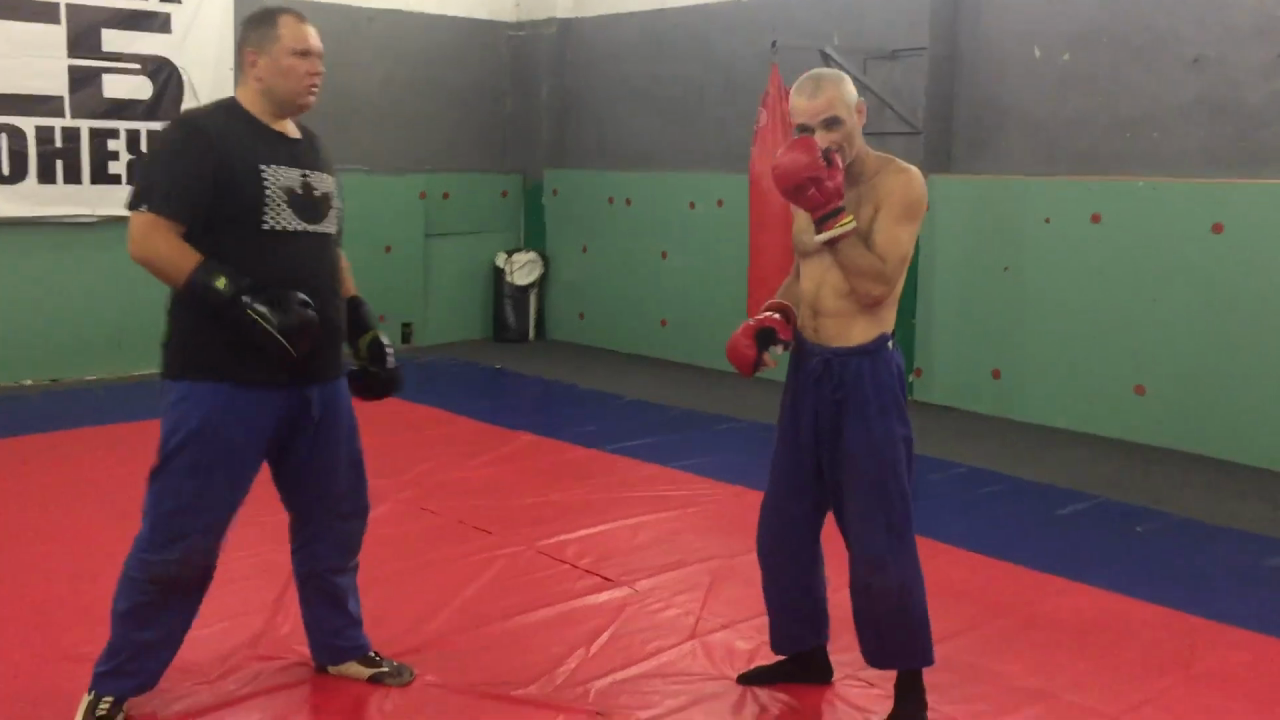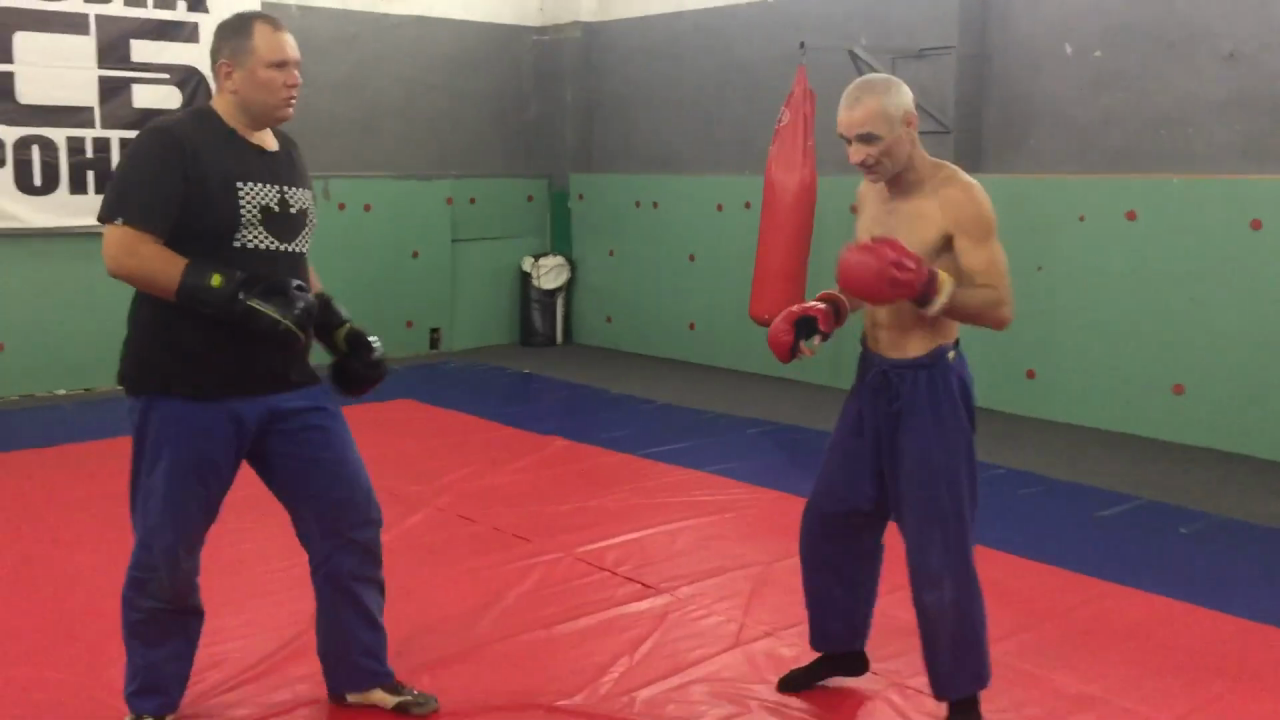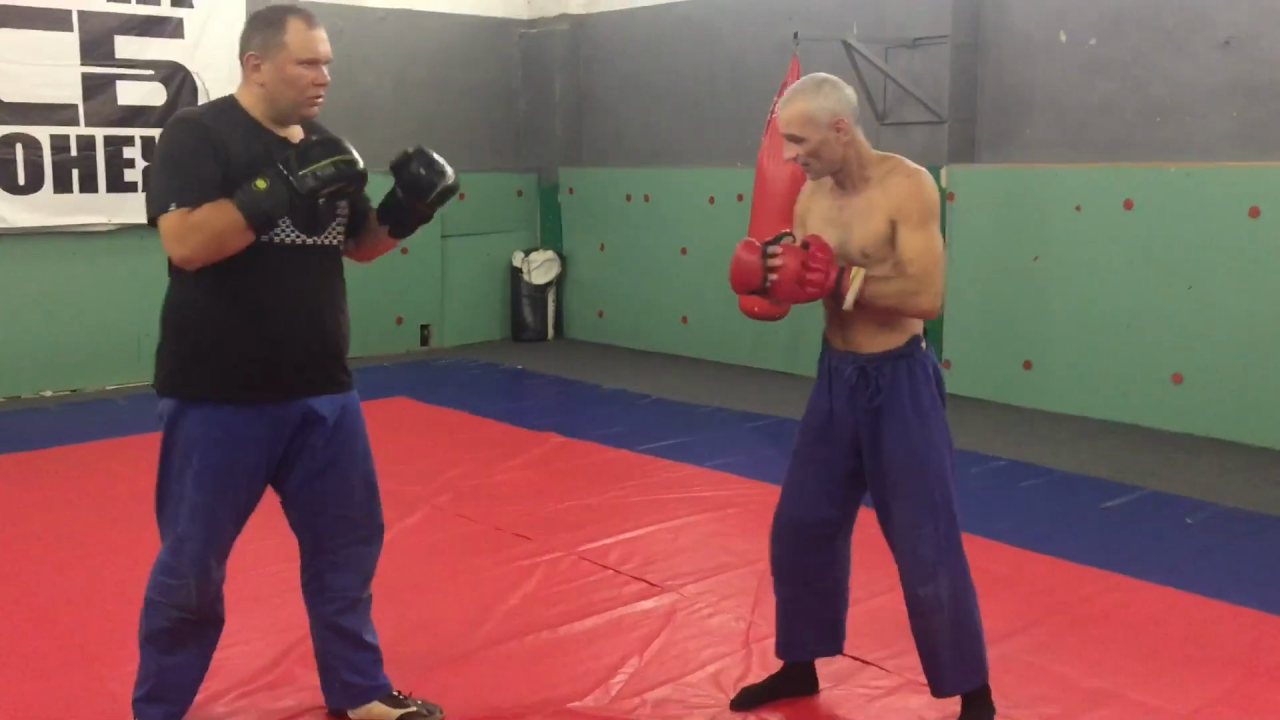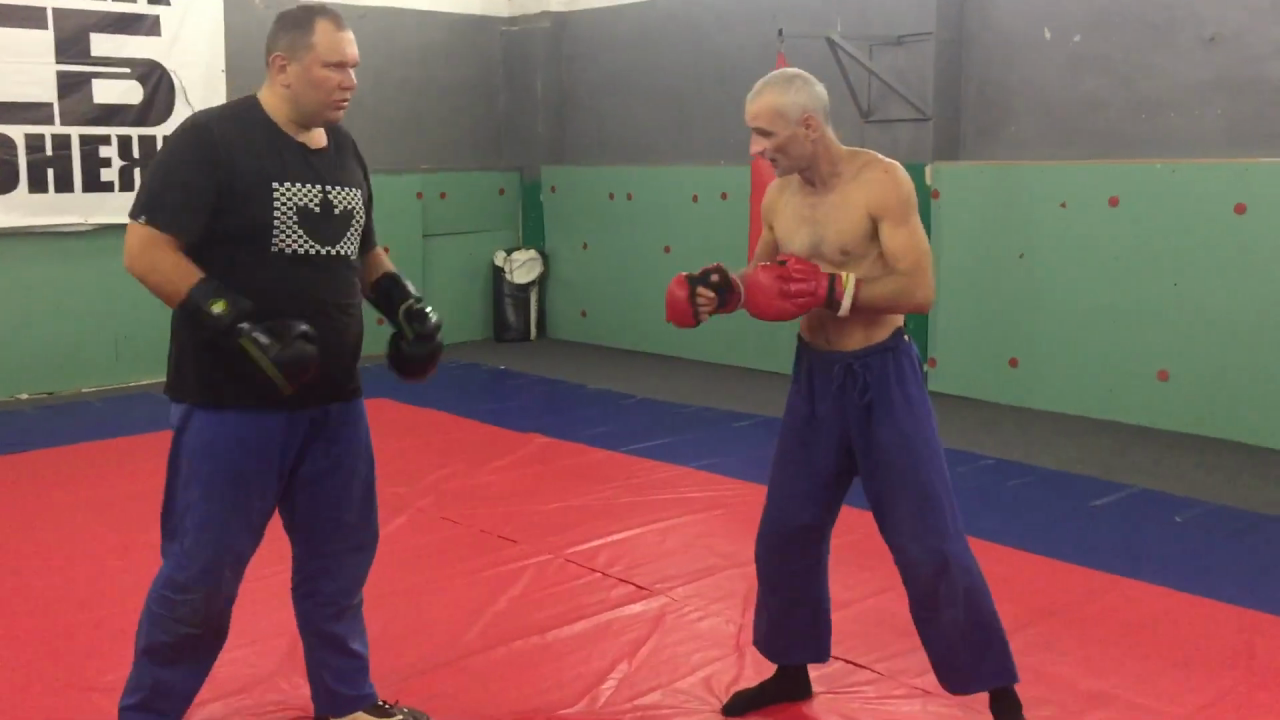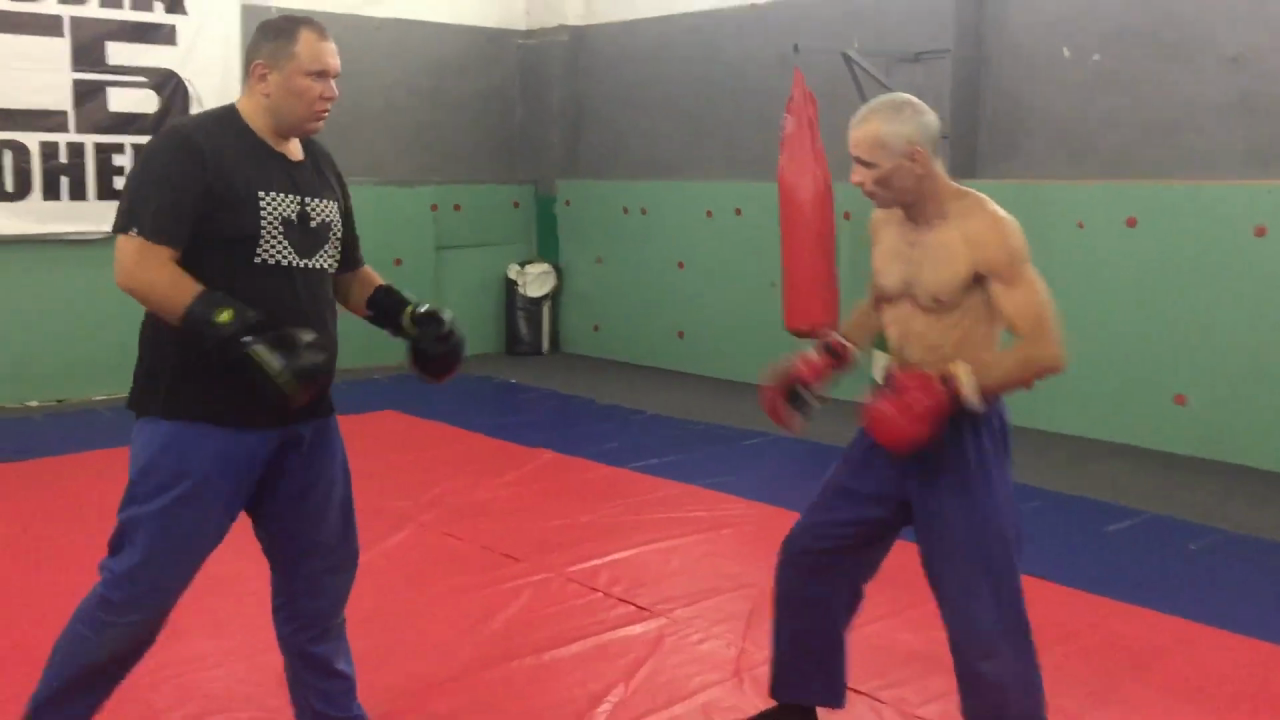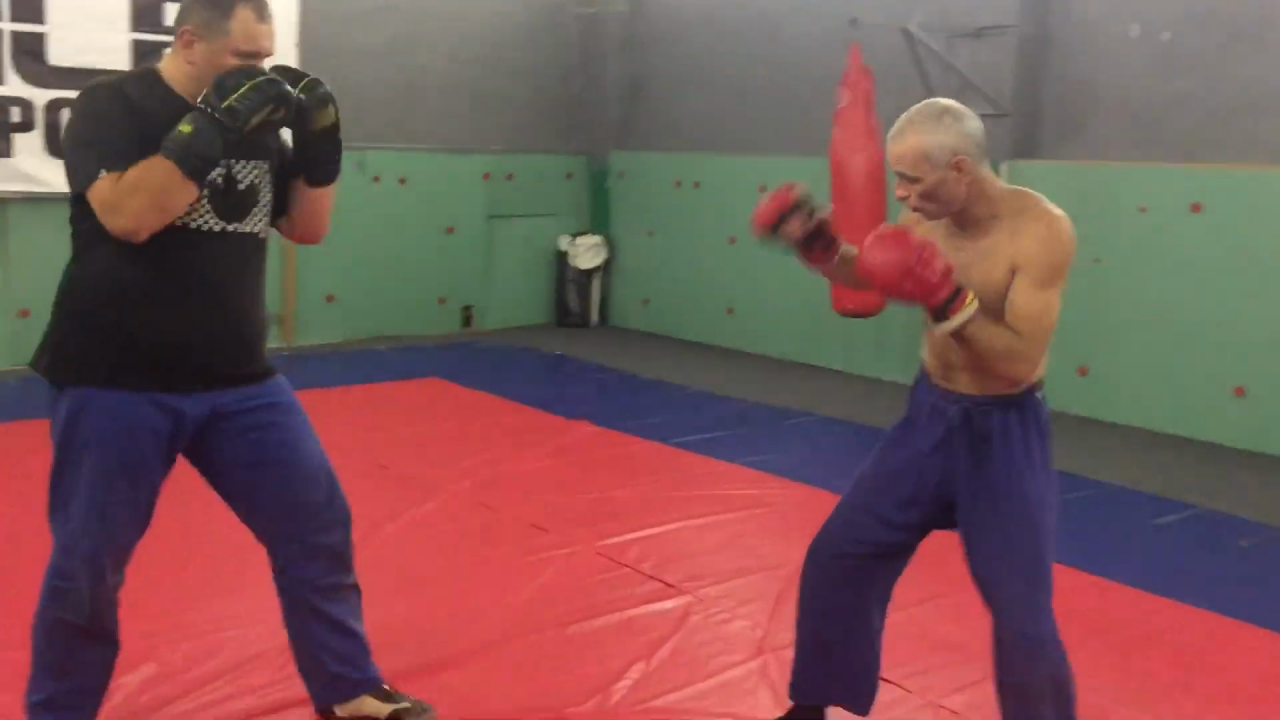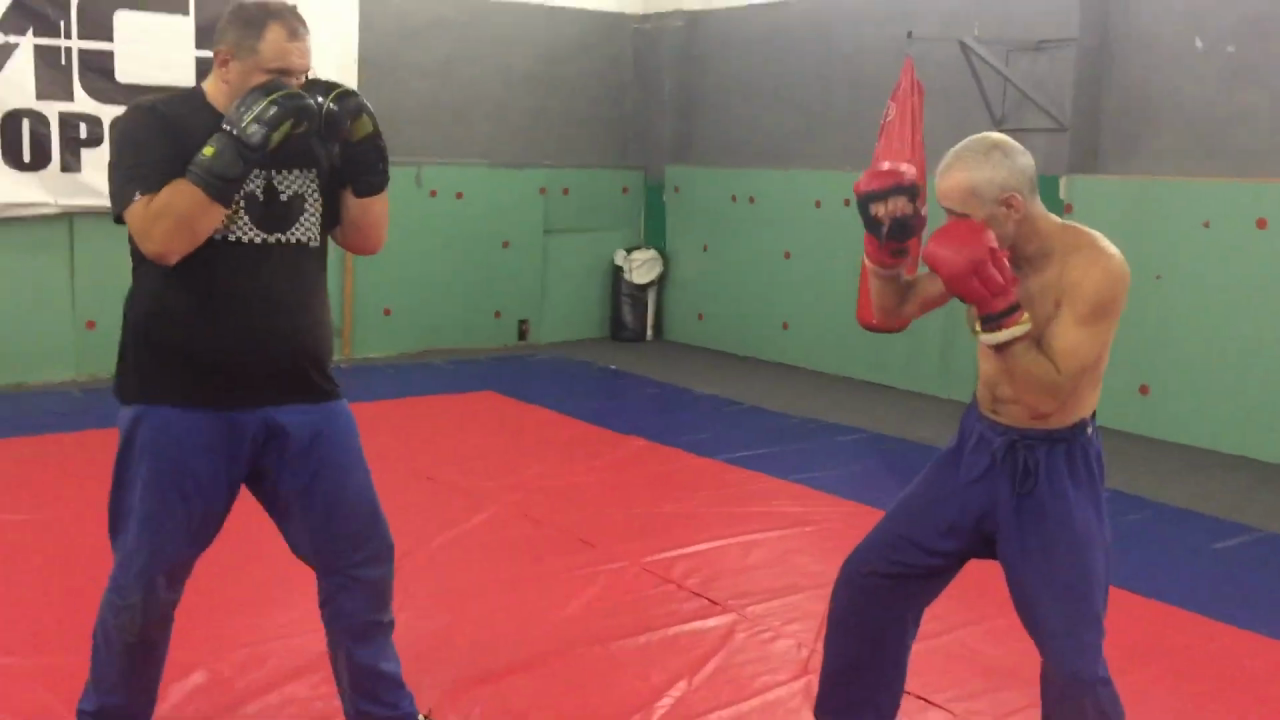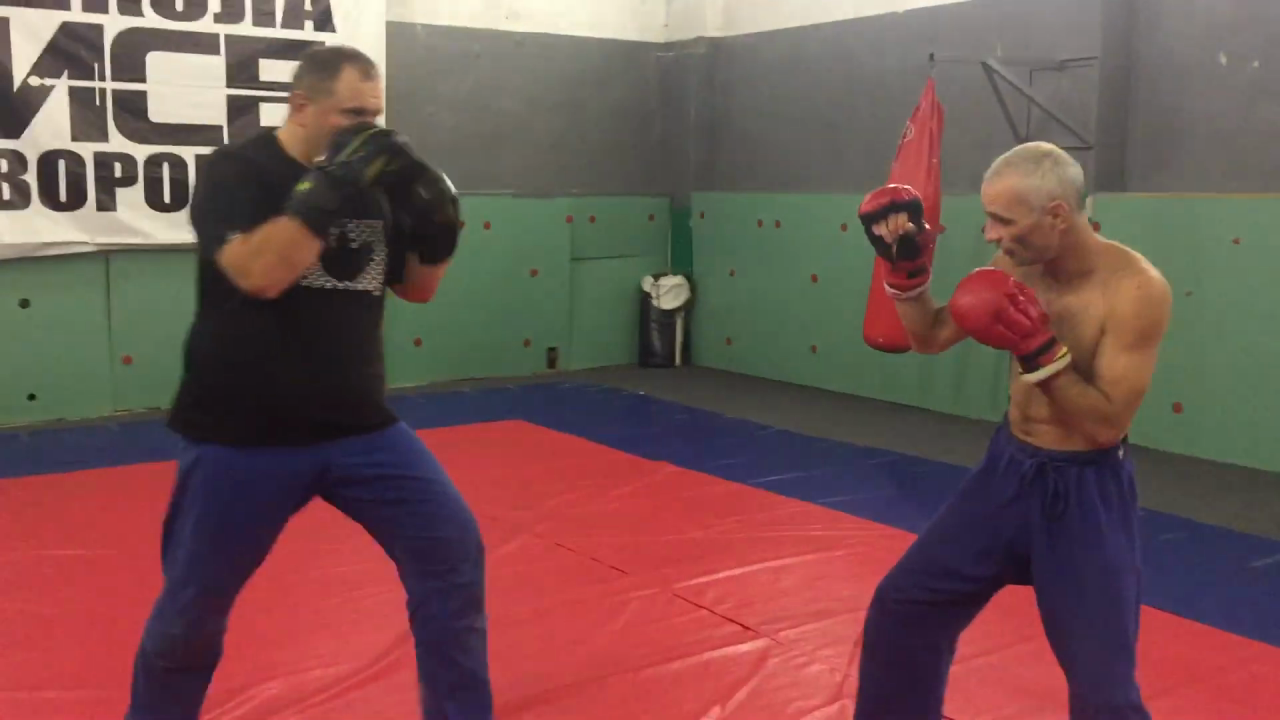
dt=0.4s
person 1, frame 1
left shoulder: (311, 146)
right shoulder: (201, 134)
right elbow: (148, 239)
left wrist: (362, 329)
right wrist: (240, 300)
left hip: (314, 376)
right hip: (222, 376)
left knee: (335, 516)
right knee: (181, 532)
left ankle: (340, 648)
person 1, frame 2
left shoulder: (287, 154)
right shoulder: (171, 143)
right elbow: (123, 253)
left wrist: (335, 325)
right wrist: (236, 297)
left hip: (288, 385)
right hip: (187, 391)
left knee: (350, 521)
right knee: (165, 553)
person 1, frame 3
left shoulder: (320, 144)
right shoulder: (198, 134)
left elbow: (360, 242)
right elbow: (185, 242)
left wrist: (411, 204)
right wrist: (284, 188)
left hip: (322, 391)
right hip: (220, 395)
left knee: (347, 539)
right knee: (193, 558)
person 1, frame 4
left shoulder: (343, 149)
right shoulder: (212, 139)
right elbow: (145, 251)
left wrist: (402, 303)
right wrist: (238, 326)
left hip: (330, 397)
right hip: (230, 401)
left knee: (340, 552)
right knee: (204, 567)
person 1, frame 5
left shoulder: (319, 163)
right shoulder: (191, 148)
left elbow: (341, 272)
right elbow: (138, 265)
left wrist: (408, 317)
right wrist: (246, 337)
left hip: (301, 415)
right hip: (198, 416)
left knee: (321, 573)
right knee: (142, 584)
person 1, frame 6
left shoulder: (251, 117)
right shoulder: (113, 105)
left elbow: (306, 228)
right elbow: (129, 214)
left wrist: (319, 143)
right wrist: (211, 127)
left hip: (236, 379)
right hip: (118, 381)
left knee: (316, 523)
right knee: (87, 562)
person 1, frame 7
left shoulder: (305, 132)
right shoulder: (152, 126)
left elbow: (367, 238)
right elbow: (160, 238)
left wrist: (363, 149)
right wrist: (237, 145)
left hip: (303, 396)
right hip: (183, 401)
left knee: (358, 556)
right knee: (147, 577)
person 1, frame 8
left shoulder: (373, 183)
right shoulder: (236, 170)
left elbow: (418, 285)
right elbow: (259, 273)
left wrist: (438, 225)
right wrist: (330, 185)
left hip: (358, 427)
right hip: (243, 433)
left knee: (451, 554)
right knee: (195, 601)
person 2, frame 1
left shoulder: (900, 182)
right shoulder: (806, 187)
left elbow: (874, 286)
left wrist: (831, 213)
right wrist: (773, 319)
left hip: (866, 375)
right hip: (806, 369)
left knee: (878, 539)
right knee: (785, 524)
right ankle: (808, 652)
person 2, frame 2
left shoulder: (960, 197)
right shoulder: (869, 194)
left elbow: (998, 309)
left wrist: (926, 286)
right wrist: (825, 309)
left hip: (930, 387)
right hip: (872, 379)
left knee: (938, 554)
right knee: (832, 517)
right ankle: (842, 648)
person 2, frame 3
left shoulder: (908, 185)
right shoulder: (813, 194)
left elbow: (925, 299)
right elbow: (792, 284)
left wrist: (840, 281)
right wrist: (768, 274)
left hip: (900, 380)
right hip: (835, 375)
left knee: (926, 546)
right knee: (802, 527)
right ankle: (800, 665)
person 2, frame 4
left shoulder: (882, 181)
right shoulder: (777, 195)
left elbow: (918, 291)
right elbow: (763, 281)
left wrist: (829, 289)
right wrist: (723, 291)
left hip: (884, 377)
right hip: (814, 376)
left knee: (930, 546)
right knee: (786, 532)
person 2, frame 5
left shoulder: (987, 229)
right shoulder: (884, 220)
left elbow: (1046, 352)
left wrist: (949, 390)
right wrist: (825, 358)
left hip: (962, 434)
right hip: (894, 423)
left knee: (984, 620)
right knee: (810, 554)
person 2, frame 6
left shoulder: (1042, 229)
right shoulder: (923, 218)
left elbow: (1021, 364)
right elbow: (863, 272)
left wrist: (945, 299)
right wrist: (819, 244)
left hip: (1003, 432)
right hip: (929, 418)
left knee: (1024, 616)
right knee: (837, 558)
person 2, frame 7
left shoulder: (1095, 266)
right shoulder: (982, 250)
left elbow: (1046, 399)
right elbow: (893, 306)
left wrist: (998, 308)
right wrist: (885, 241)
left hip: (1054, 469)
right hip: (977, 446)
left knee: (1072, 658)
right knee: (868, 579)
person 2, frame 8
left shoulder: (1136, 289)
right shoulder: (1015, 265)
left elbow: (1105, 425)
right elbow: (929, 337)
left wrist: (1036, 350)
right wrist: (905, 267)
left hip: (1084, 491)
right hip: (1007, 469)
right knee: (903, 605)
